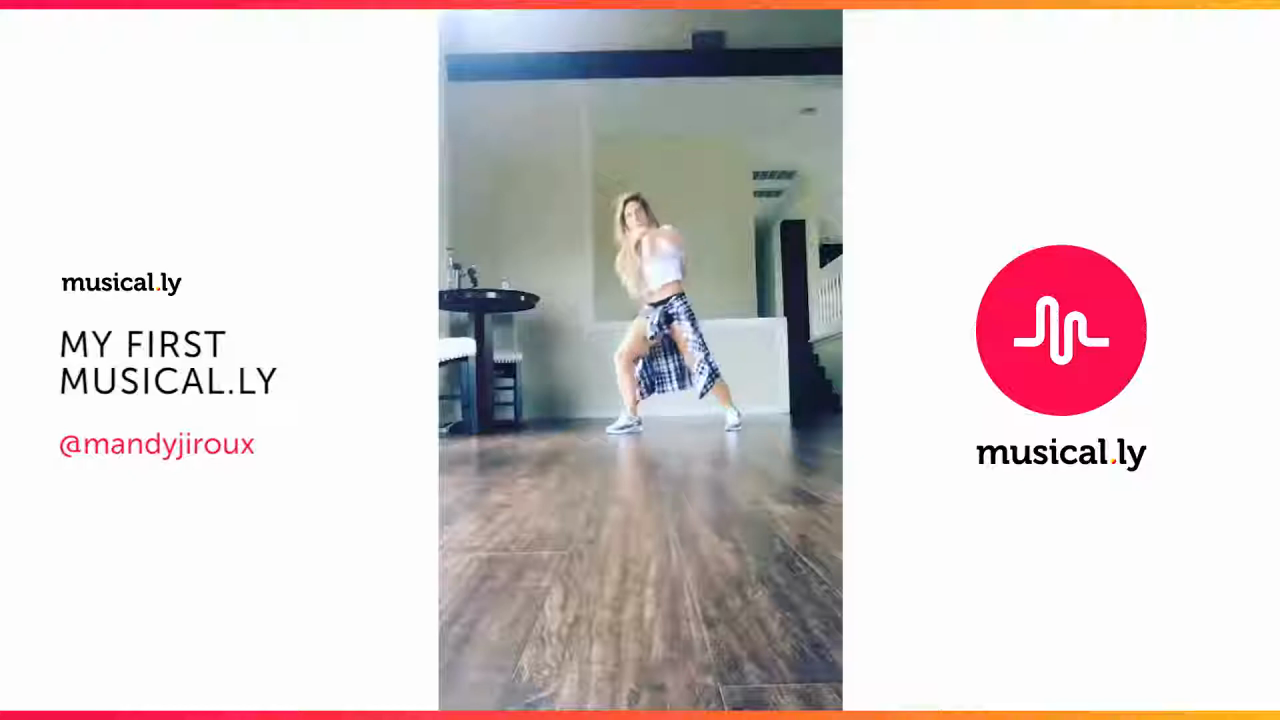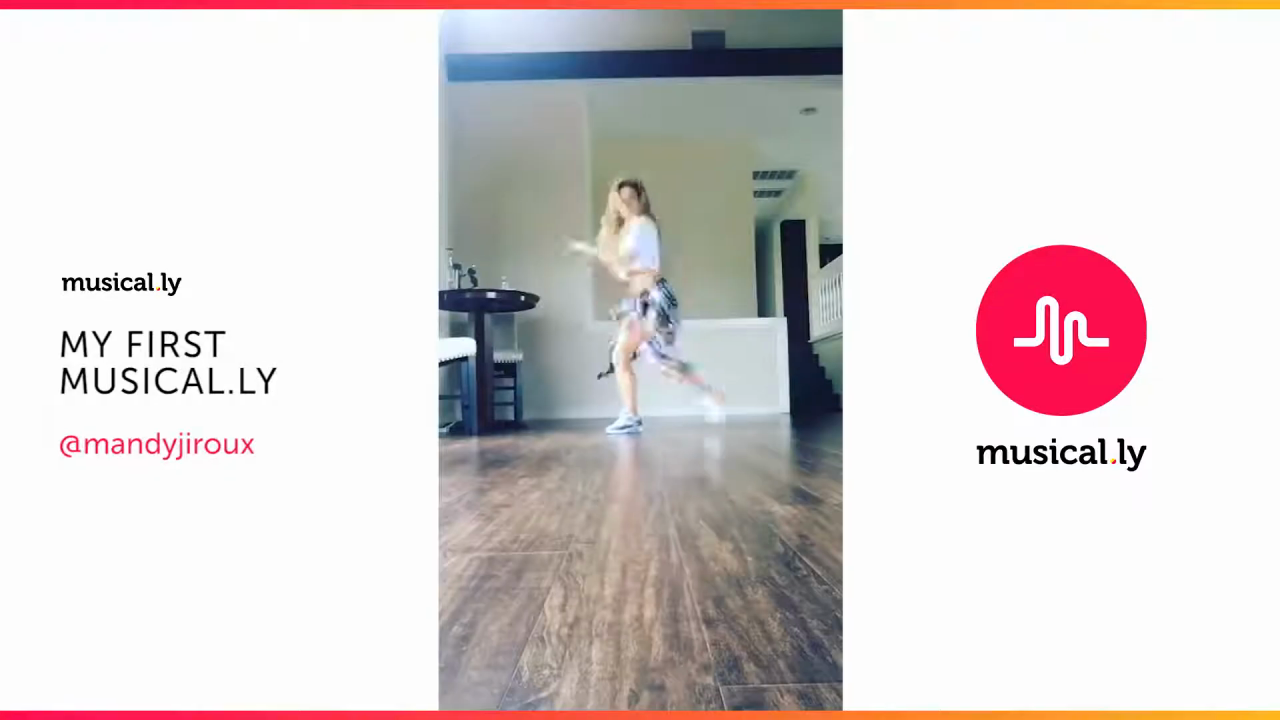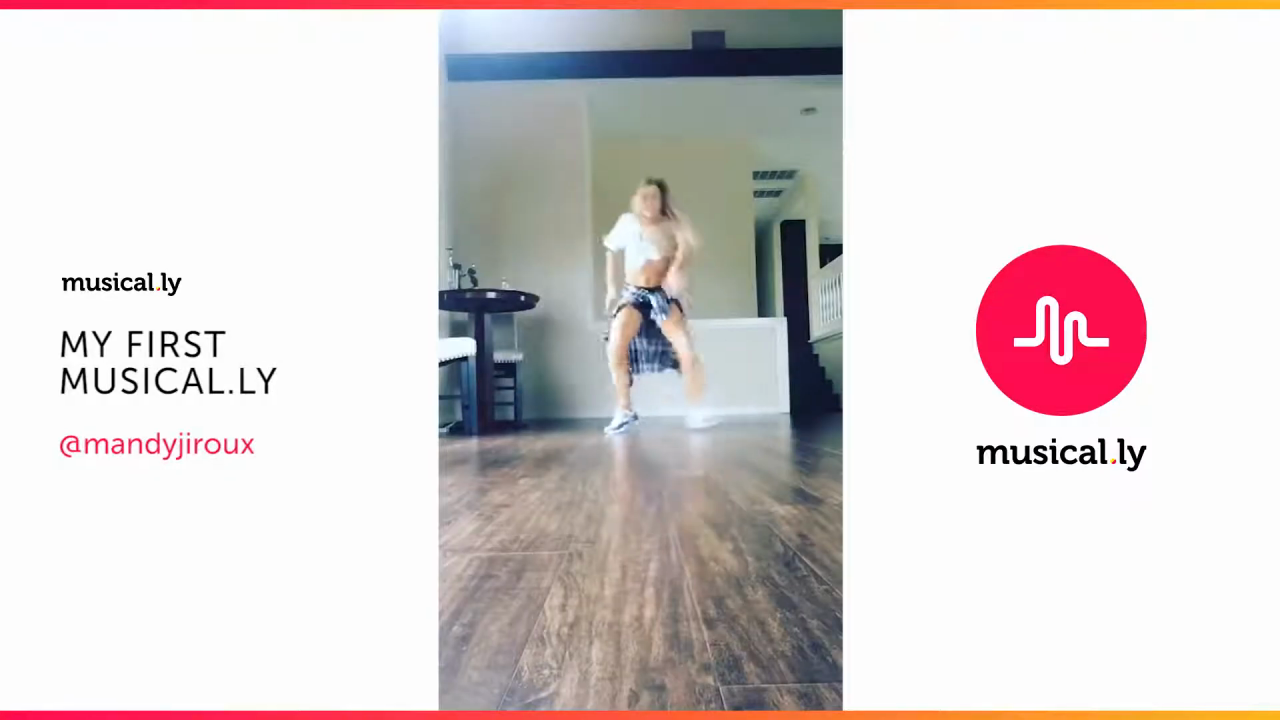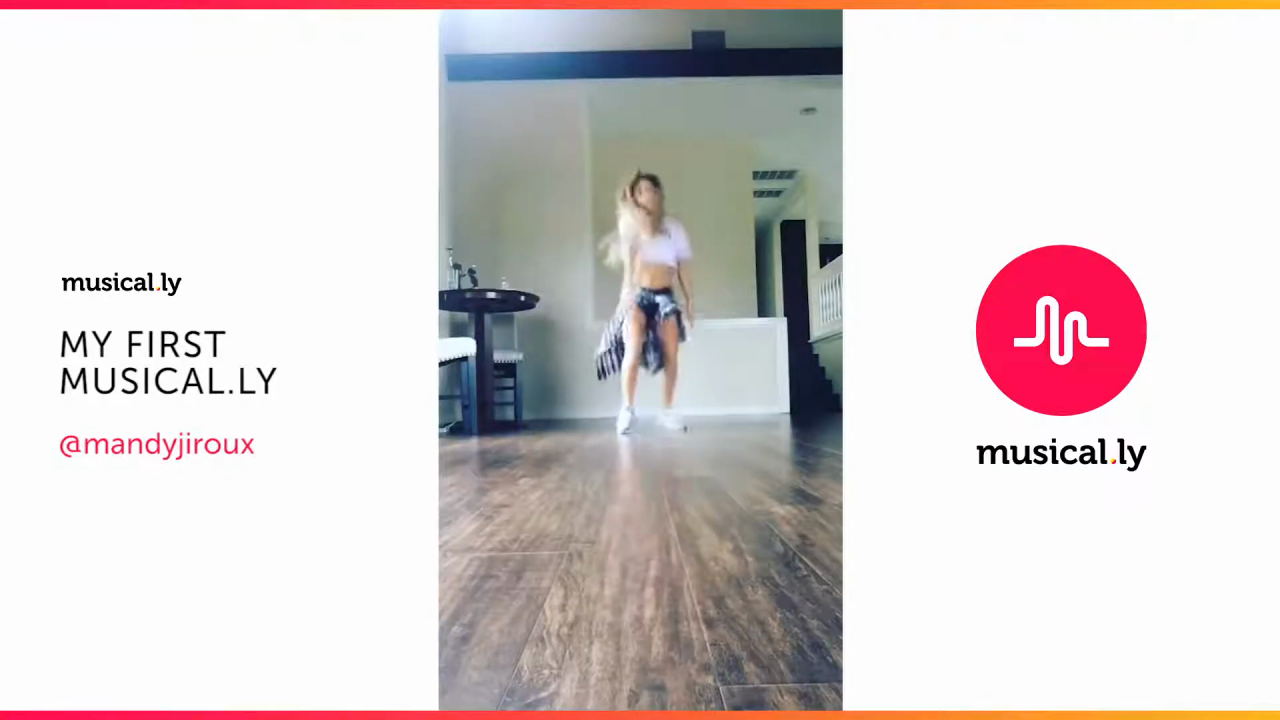
dt=0.7s
person 1, frame 1
left shoulder: (663, 233)
right shoulder: (632, 247)
left elbow: (677, 243)
left wrist: (657, 234)
left hip: (675, 306)
right hip: (651, 311)
left knee: (698, 363)
right knee: (622, 358)
left ankle: (731, 412)
right ankle: (630, 417)
person 1, frame 2
left shoulder: (641, 224)
right shoulder: (626, 228)
left elbow: (620, 258)
left wrist: (587, 249)
left hip: (654, 295)
right hip: (637, 299)
left knee: (660, 356)
right knee: (620, 357)
left ankle: (711, 397)
right ankle: (631, 417)
person 1, frame 3
left shoulder: (672, 226)
right shoulder: (628, 222)
left elbow: (685, 251)
right elbow: (613, 253)
left wrist: (677, 271)
right wrist: (611, 289)
left hip: (661, 297)
right hip: (632, 296)
left knee: (686, 350)
right knee: (616, 351)
left ankle: (696, 410)
right ankle: (624, 411)
person 1, frame 4
left shoulder: (673, 227)
right shoulder: (630, 222)
left elbow: (683, 268)
right elbow: (626, 259)
left wrist: (689, 302)
left hip: (665, 298)
right hip: (637, 296)
left knee: (671, 357)
right knee: (633, 349)
left ankle: (668, 410)
right ankle: (627, 410)
